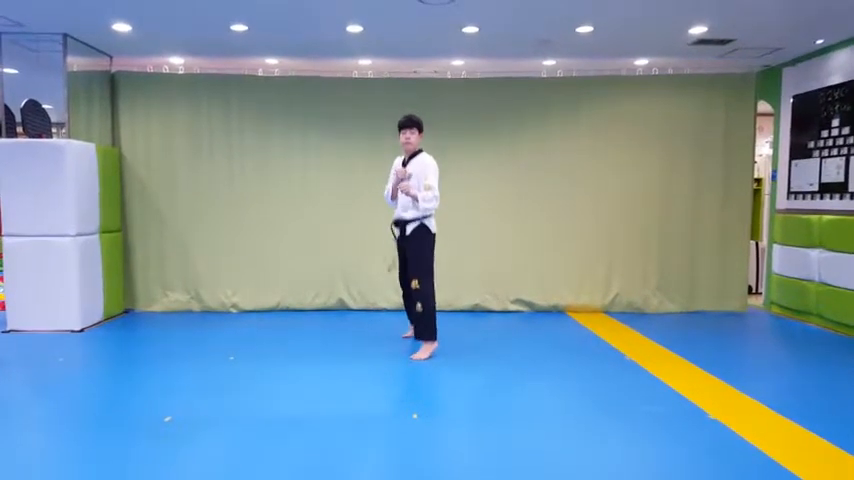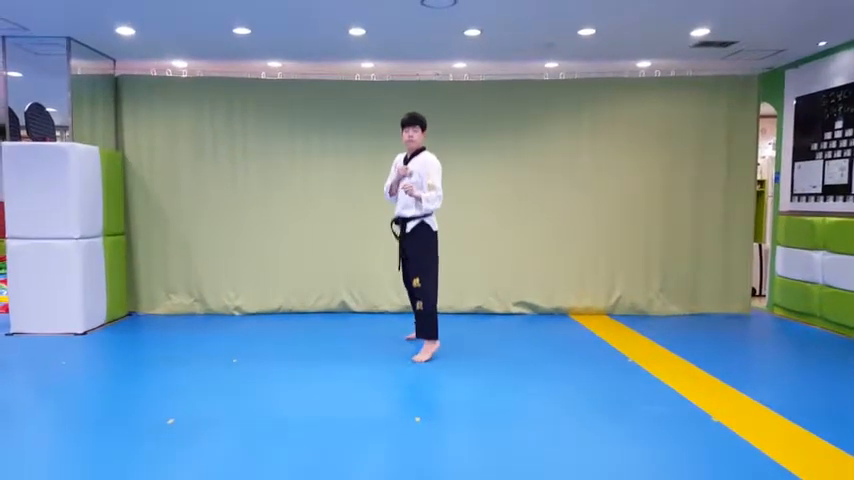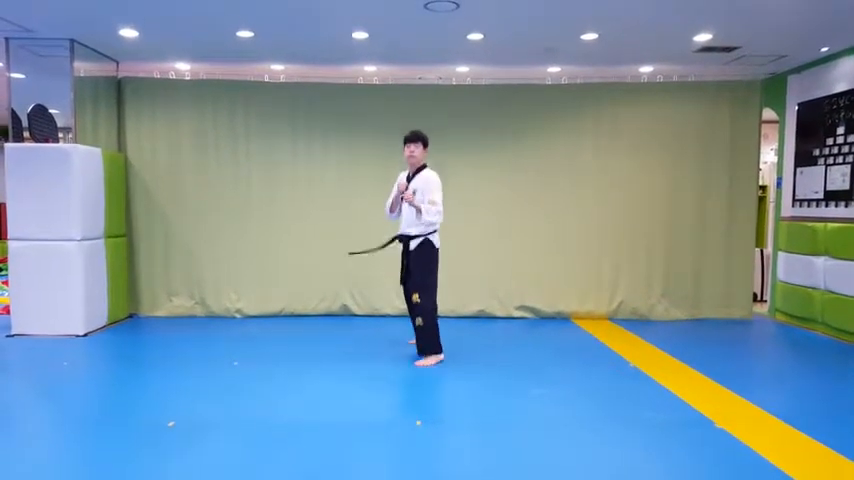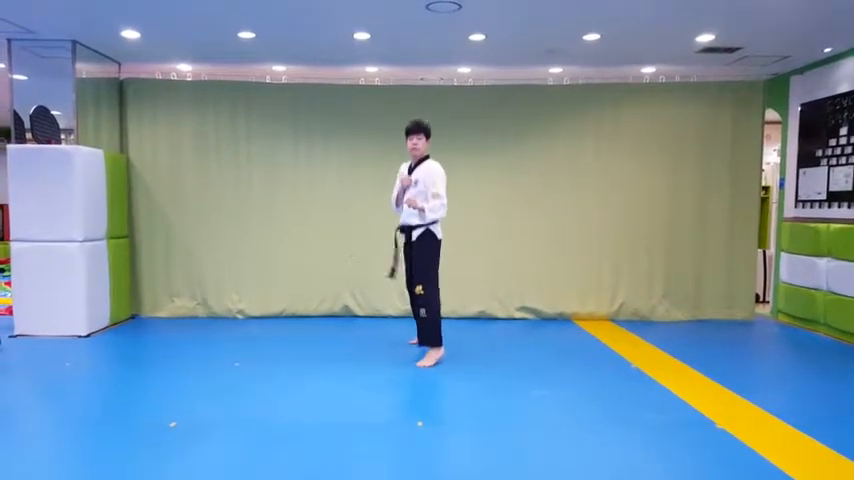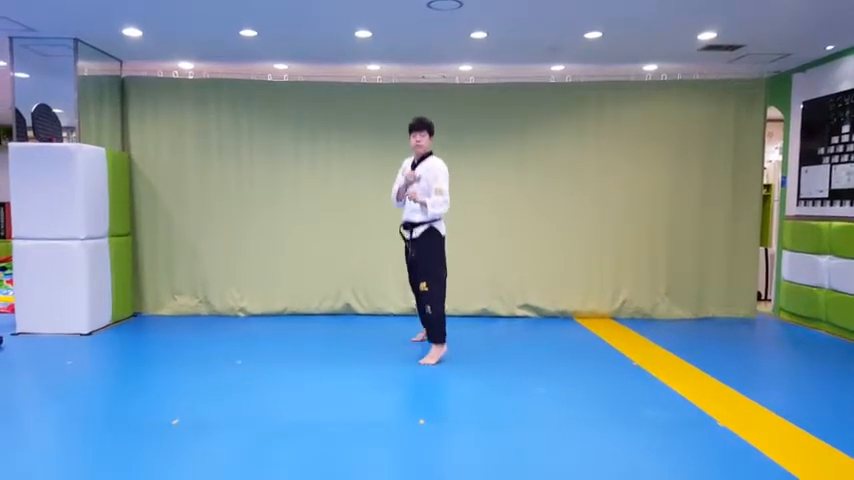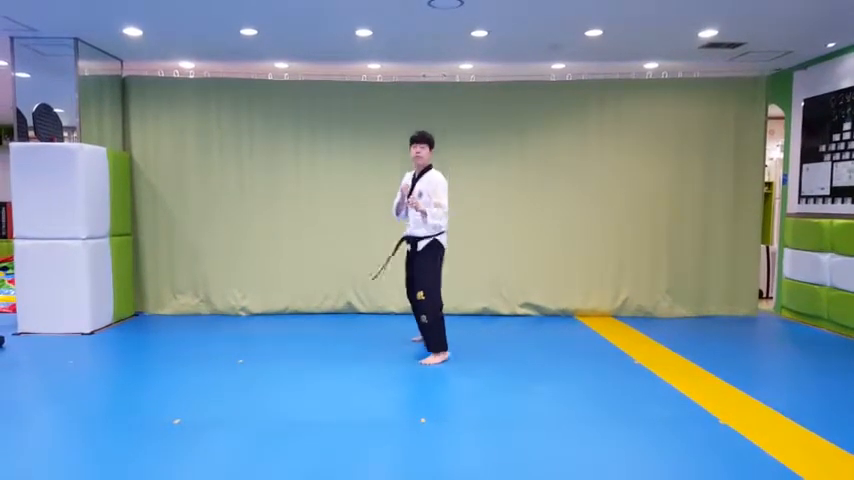
dt=0.5s
person 1, frame 1
left shoulder: (427, 162)
right shoulder: (398, 163)
left elbow: (432, 200)
right elbow: (390, 200)
left wrist: (413, 193)
right wrist: (396, 182)
left hip: (421, 228)
right hip: (403, 228)
left knee: (421, 282)
right knee: (407, 280)
left ankle: (429, 340)
right ankle: (417, 325)
person 1, frame 2
left shoulder: (429, 161)
right shoulder: (399, 160)
left elbow: (436, 199)
right elbow: (390, 196)
left wrist: (416, 194)
right wrist: (396, 179)
left hip: (422, 227)
right hip: (405, 227)
left knee: (423, 281)
right knee: (411, 279)
left ankle: (431, 339)
right ankle: (422, 327)
person 1, frame 3
left shoulder: (430, 178)
right shoulder: (403, 177)
left elbow: (437, 214)
right elbow: (391, 213)
left wrist: (418, 206)
right wrist: (398, 196)
left hip: (425, 243)
right hip: (409, 243)
left knee: (423, 296)
right knee: (411, 293)
left ankle: (434, 351)
right ankle: (423, 336)
person 1, frame 4
left shoulder: (434, 169)
right shoulder: (405, 169)
left elbow: (440, 207)
right elbow: (397, 207)
left wrist: (419, 206)
right wrist: (402, 189)
left hip: (426, 235)
right hip: (410, 235)
left knee: (425, 288)
right knee: (414, 287)
left ankle: (435, 346)
right ankle: (425, 333)
person 1, frame 5
left shoulder: (437, 165)
right shoulder: (407, 165)
left elbow: (443, 203)
right elbow: (396, 200)
left wrist: (421, 200)
right wrist: (404, 185)
left hip: (430, 232)
right hip: (411, 231)
left knee: (432, 285)
right knee: (418, 283)
left ankle: (439, 344)
right ankle: (429, 328)
person 1, frame 6
left shoulder: (436, 179)
right shoulder: (409, 178)
left elbow: (442, 216)
right elbow: (399, 215)
left wrist: (421, 209)
right wrist: (402, 198)
left hip: (431, 244)
right hip: (414, 244)
left knee: (428, 294)
right knee: (414, 292)
left ankle: (440, 350)
right ankle: (426, 332)
